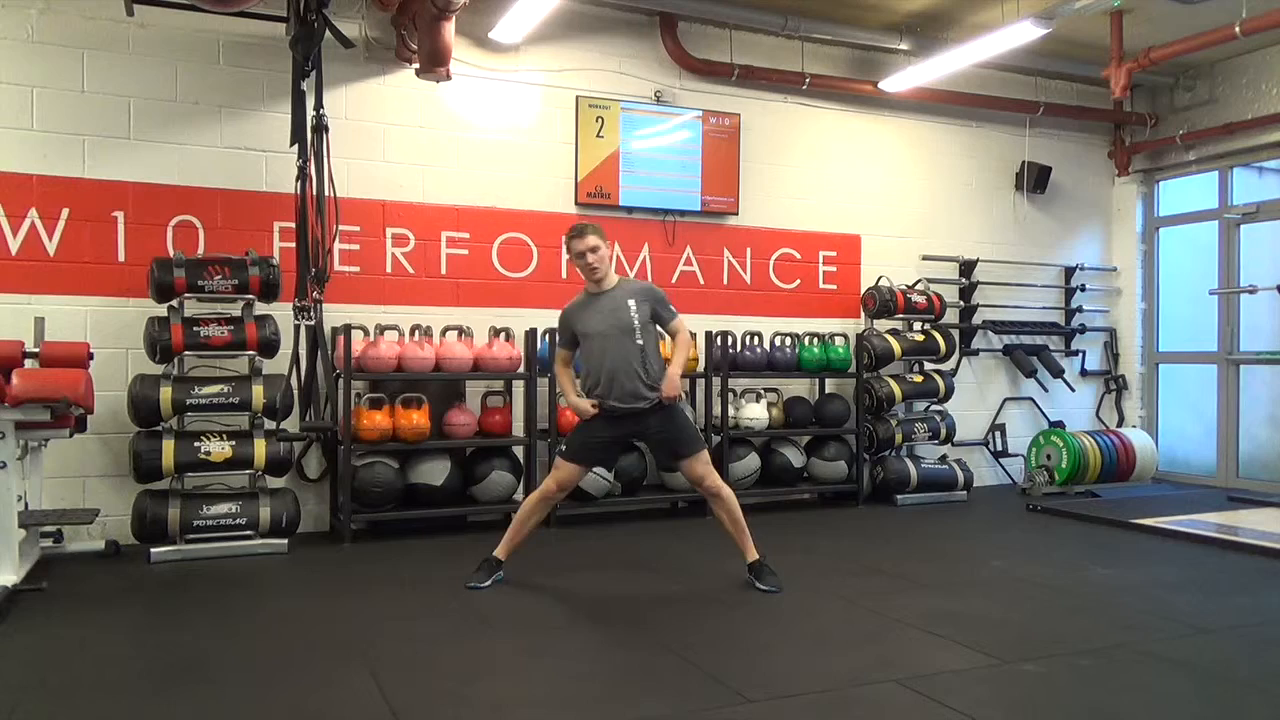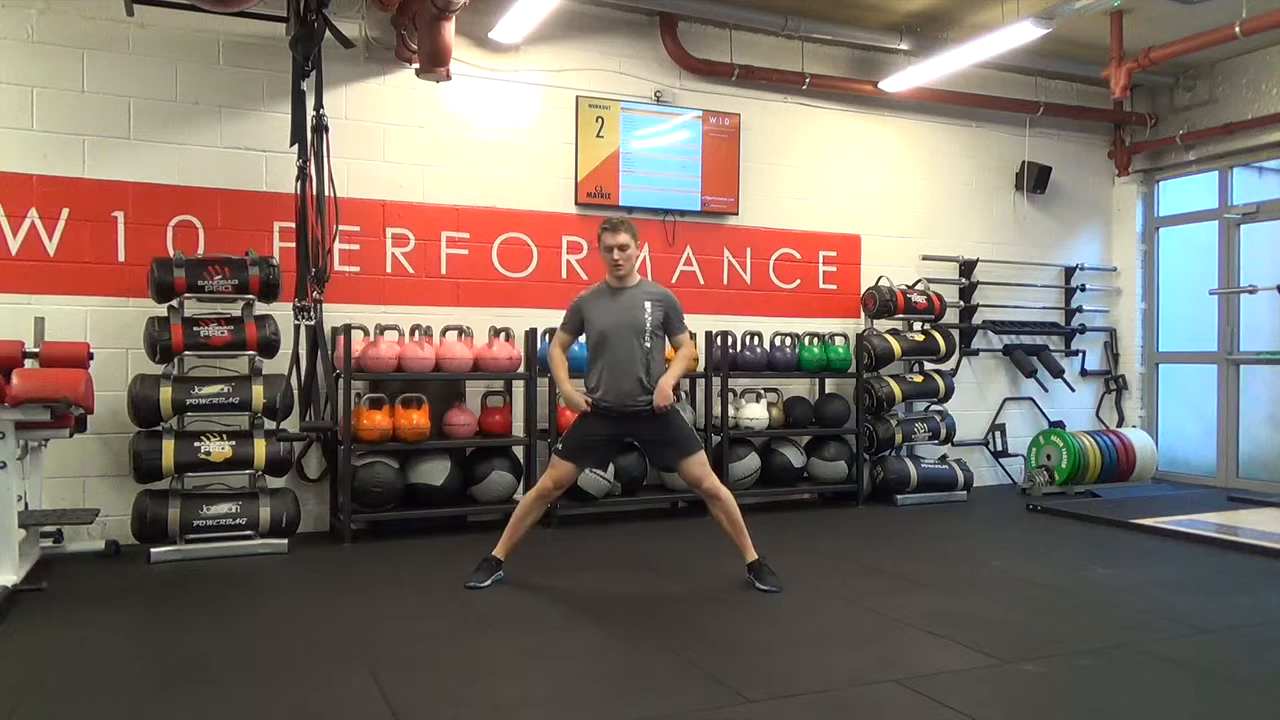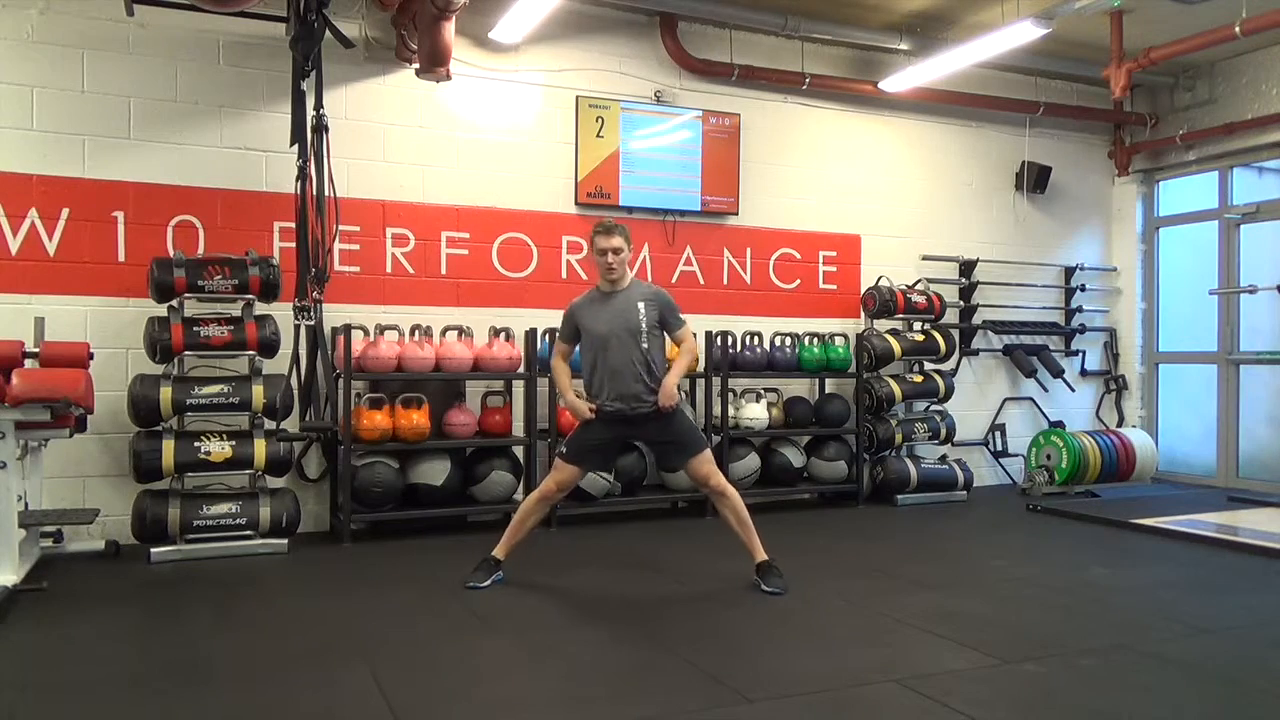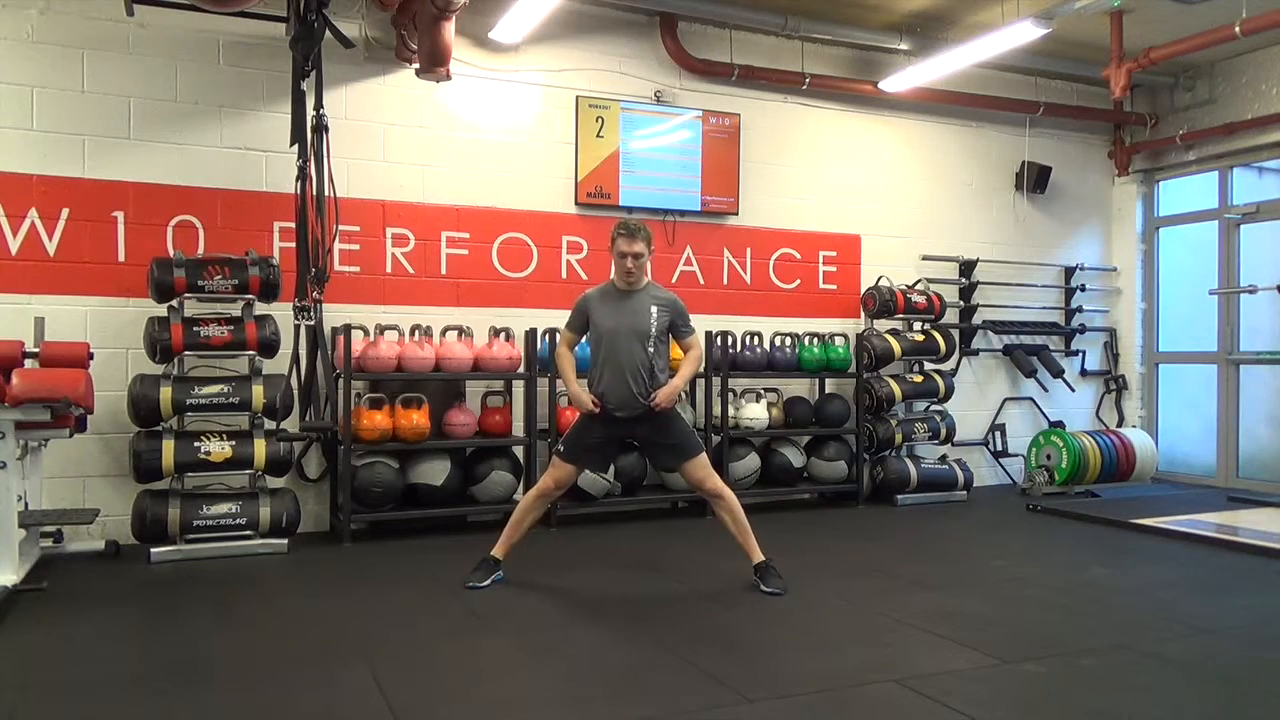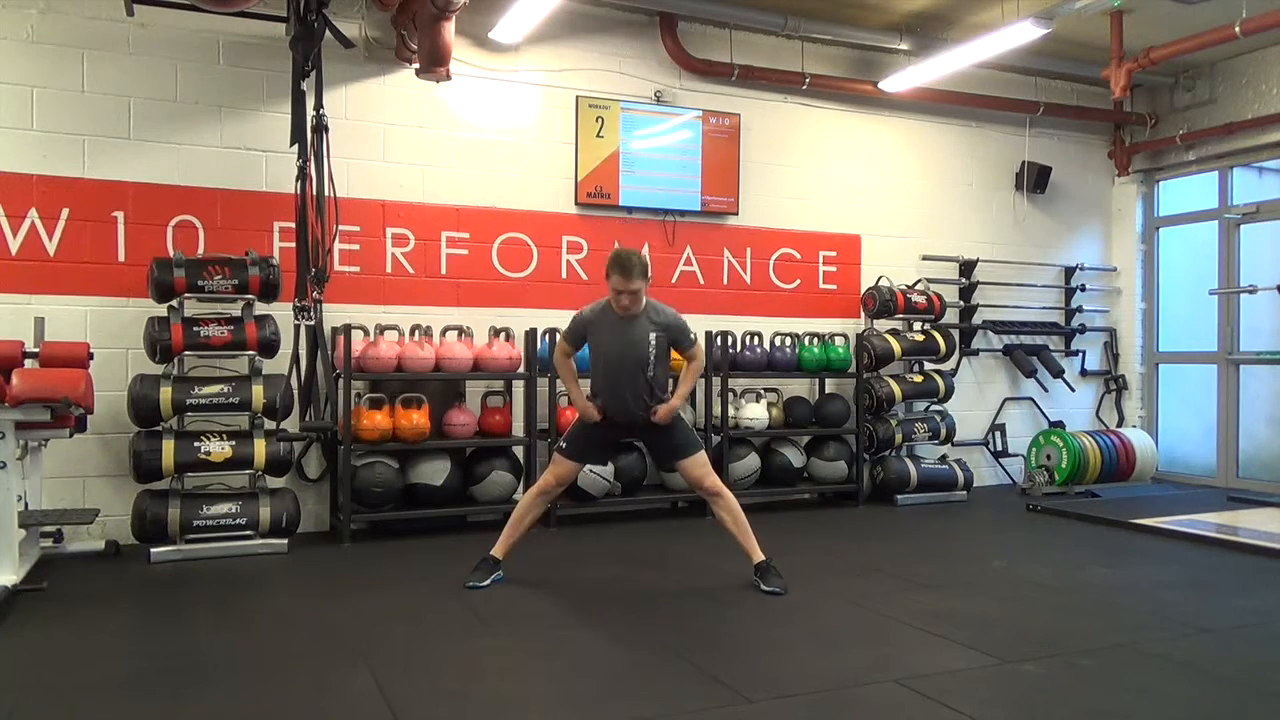
dt=0.4s
person 1, frame 1
left shoulder: (645, 292)
right shoulder: (572, 313)
left elbow: (682, 335)
right elbow: (562, 363)
left wrist: (674, 371)
right wrist: (573, 397)
left hip: (657, 408)
right hip: (604, 414)
left knee: (711, 484)
right knee: (553, 487)
left ankle: (754, 563)
right ankle: (496, 560)
person 1, frame 2
left shoulder: (660, 298)
right shoulder: (585, 302)
left elbow: (686, 347)
right elbow: (558, 348)
left wrist: (668, 380)
right wrist: (567, 391)
left hip: (654, 410)
right hip: (600, 412)
left knee: (708, 485)
right knee: (549, 486)
left ankle: (753, 562)
right ankle: (495, 560)
person 1, frame 3
left shoulder: (654, 296)
right shoulder: (579, 308)
left elbow: (688, 342)
right elbow: (559, 357)
left wrist: (673, 377)
right wrist: (570, 398)
left hip: (658, 412)
right hip: (604, 415)
left knee: (715, 483)
right knee: (552, 488)
left ankle: (763, 563)
right ankle: (495, 560)
person 1, frame 4
left shoulder: (667, 302)
right shoulder: (591, 300)
left elbow: (694, 350)
right elbow: (564, 346)
left wrist: (676, 385)
right wrist: (574, 389)
left hip: (655, 413)
right hip: (602, 414)
left knee: (711, 486)
right knee: (549, 486)
left ankle: (761, 564)
right ankle: (494, 560)
person 1, frame 5
left shoulder: (667, 319)
right shoulder: (588, 318)
left elbow: (696, 358)
right elbow: (561, 354)
left wrist: (675, 402)
right wrist: (580, 400)
left hip: (657, 415)
right hip: (602, 416)
left knee: (710, 486)
right knee: (549, 484)
left ankle: (761, 563)
right ankle: (494, 559)
